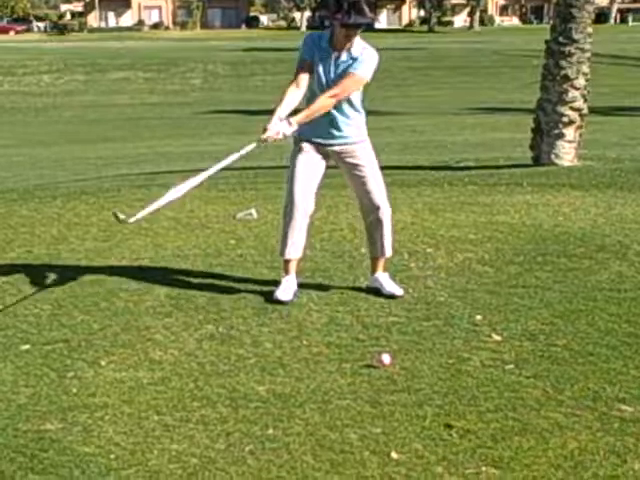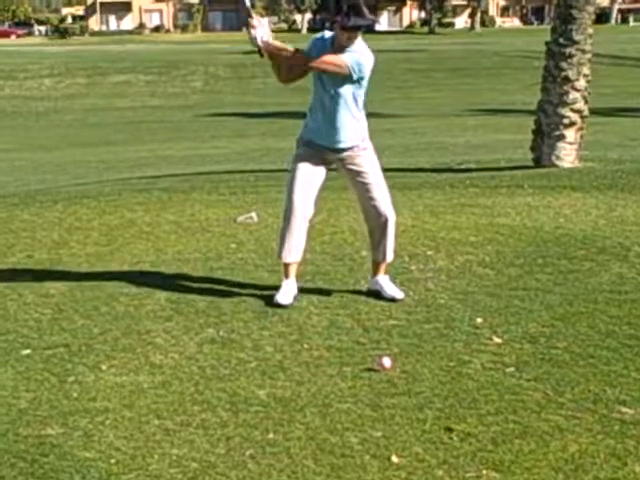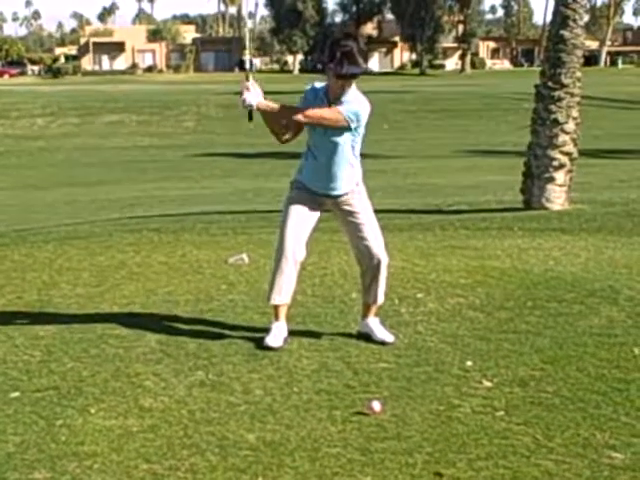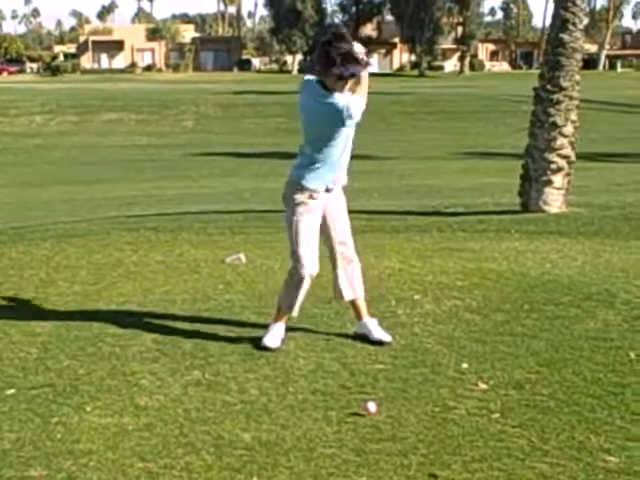
dt=0.5s
person 1, frame 1
left shoulder: (368, 56)
right shoulder: (311, 43)
left elbow: (333, 96)
right elbow: (299, 85)
left wrist: (291, 123)
right wrist: (276, 117)
left hip: (353, 140)
right hip: (311, 139)
left knee: (377, 205)
right knee: (298, 204)
left ankle: (378, 274)
right ankle: (289, 278)
person 1, frame 2
left shoulder: (362, 58)
right shoulder: (322, 41)
left elbow: (308, 62)
right elbow: (288, 75)
left wrist: (268, 43)
right wrist: (268, 42)
left hip: (354, 146)
right hip: (314, 143)
left knee: (382, 212)
right knee: (297, 209)
left ankle: (379, 278)
right ankle: (289, 281)
person 1, frame 3
left shoulder: (358, 106)
right shoulder: (314, 92)
left elbow: (303, 116)
right elbow: (284, 135)
left wrist: (262, 103)
right wrist: (263, 107)
left hip: (348, 191)
right hip: (307, 188)
left knee: (375, 255)
right knee: (289, 252)
left ankle: (369, 320)
right ankle: (279, 324)
person 1, frame 4
left shoulder: (310, 85)
right shoulder: (346, 109)
right elbow: (360, 94)
left wrist: (356, 64)
right wrist: (363, 71)
left hip: (330, 188)
right hip: (306, 192)
left knee: (345, 253)
right knee: (305, 266)
left ankle: (364, 321)
right ankle: (278, 325)
